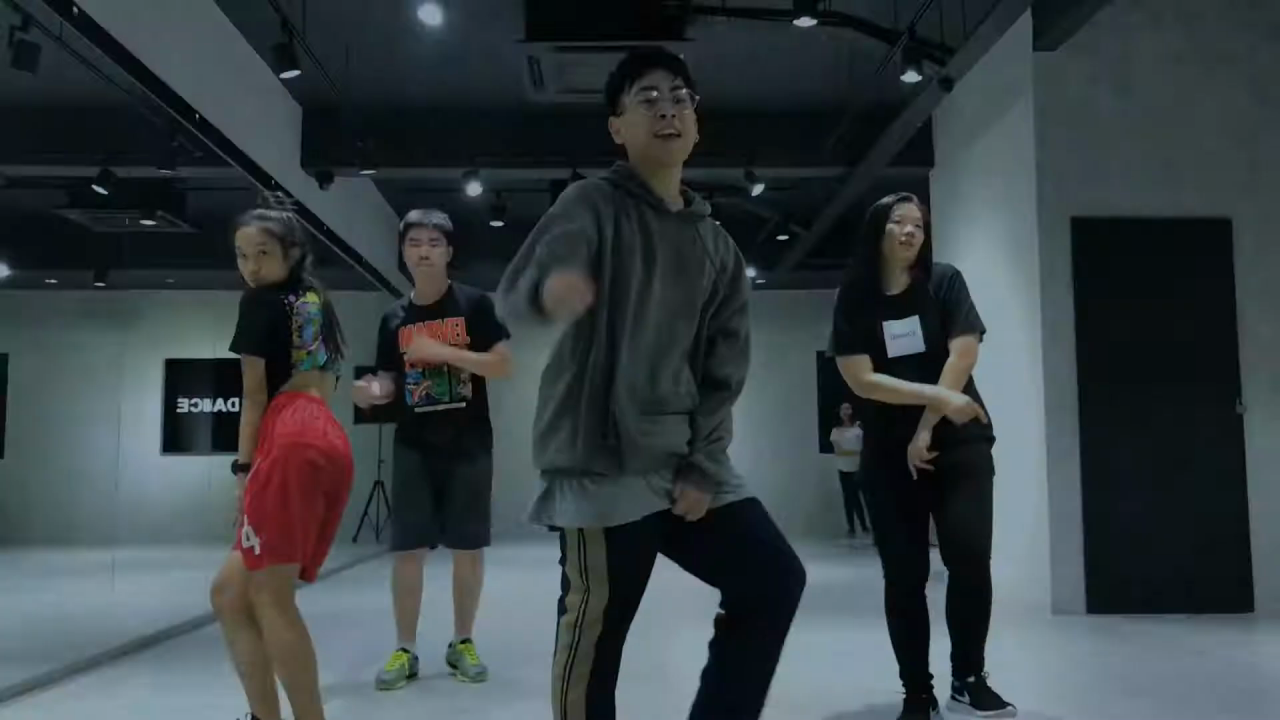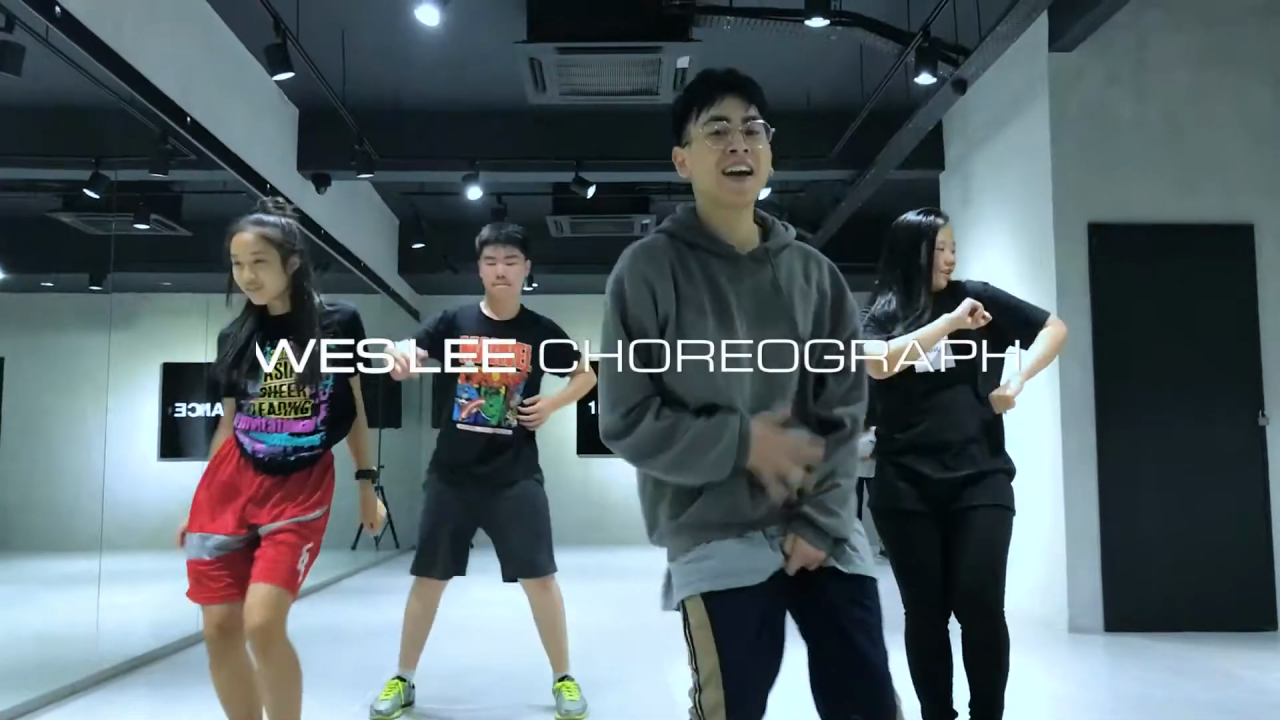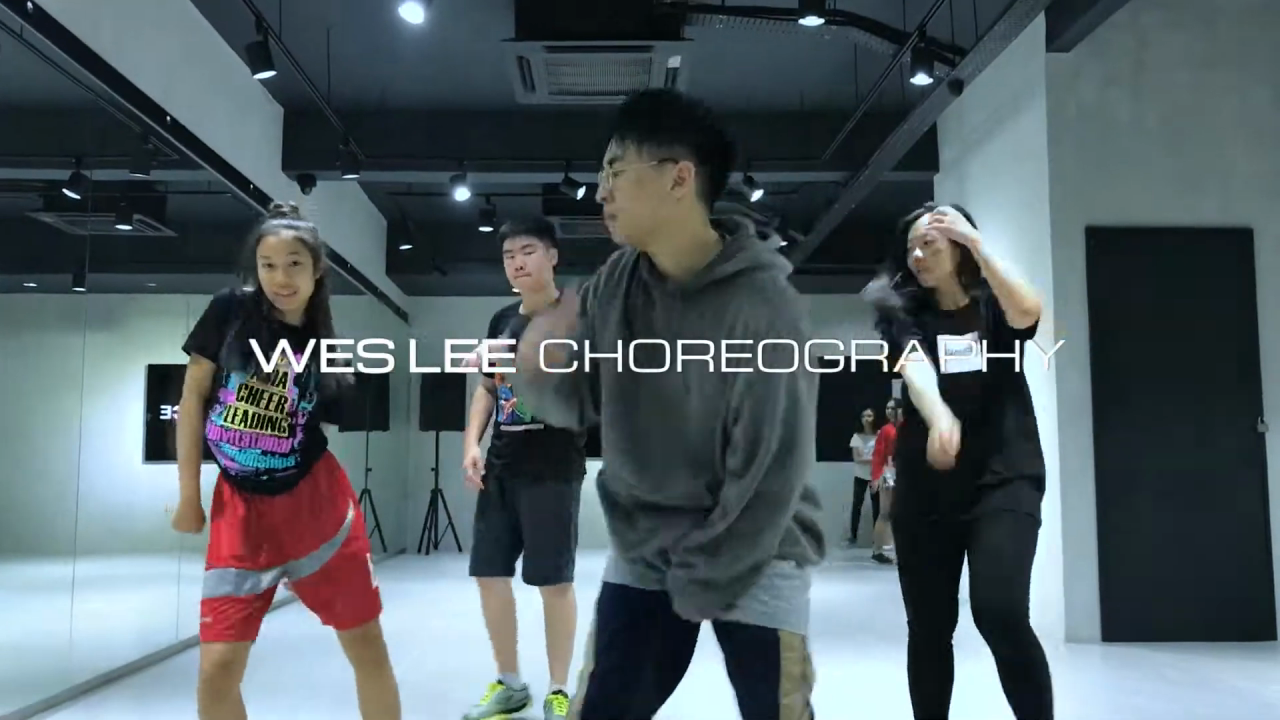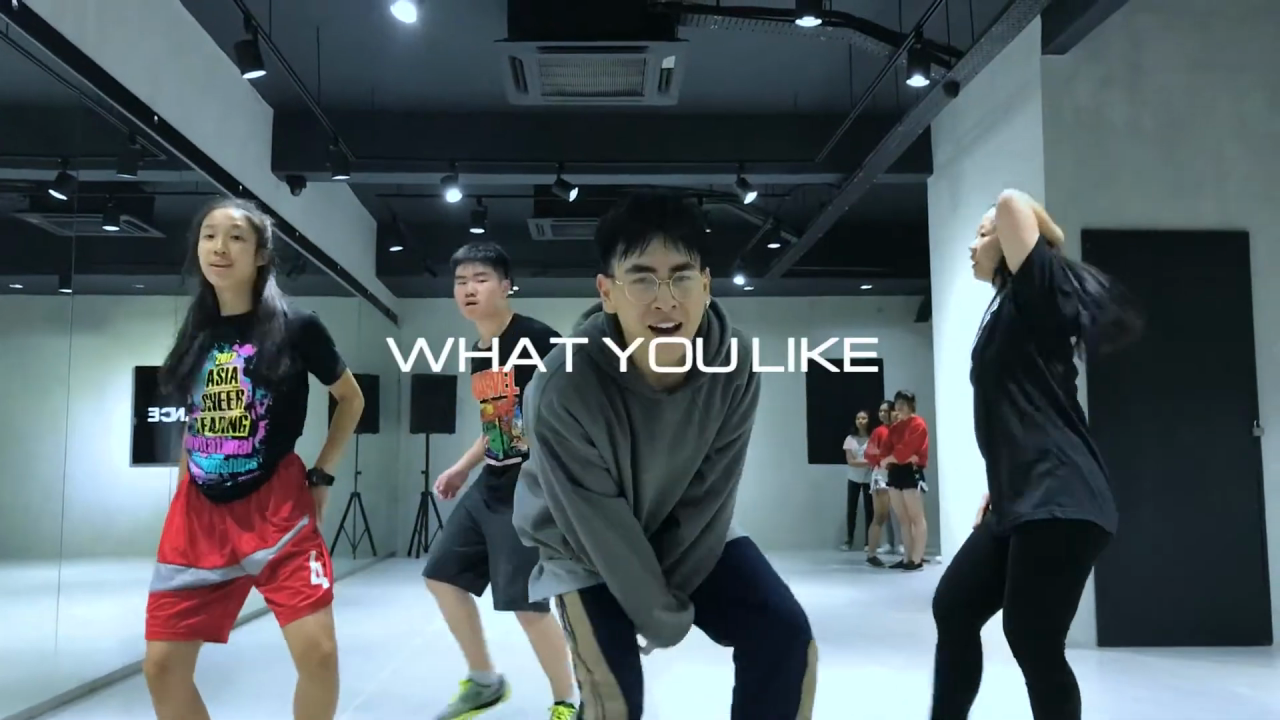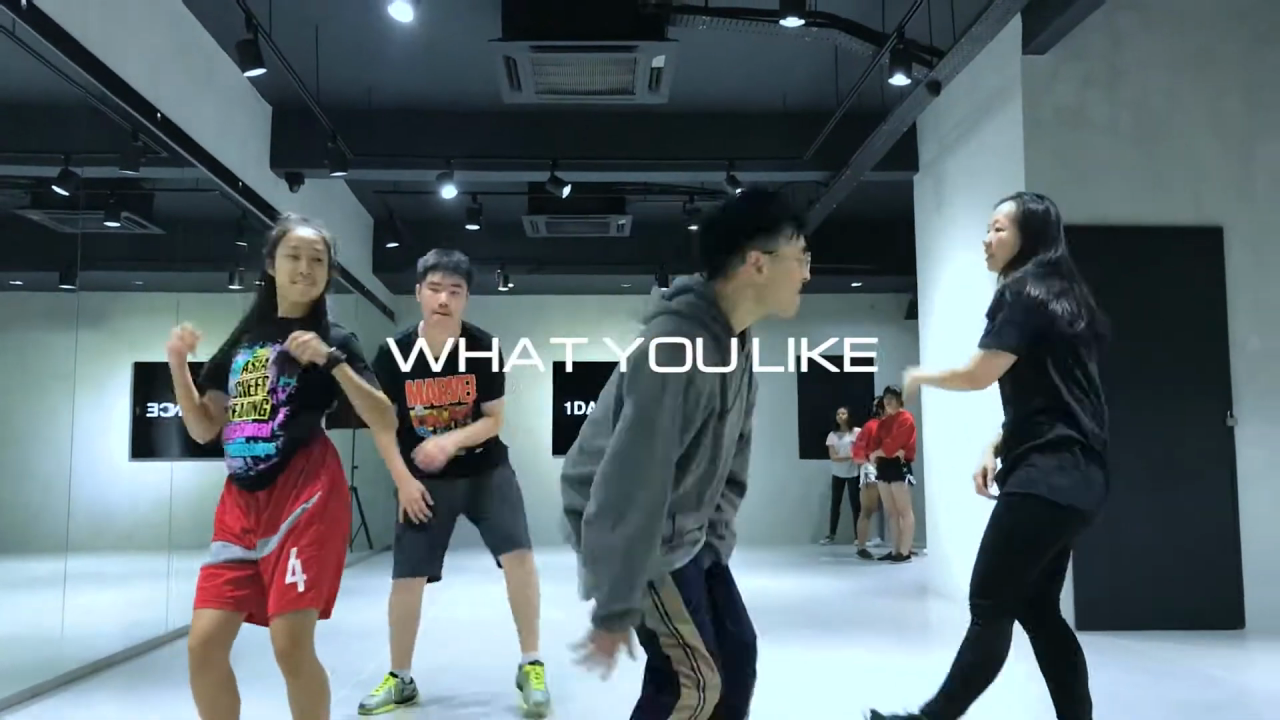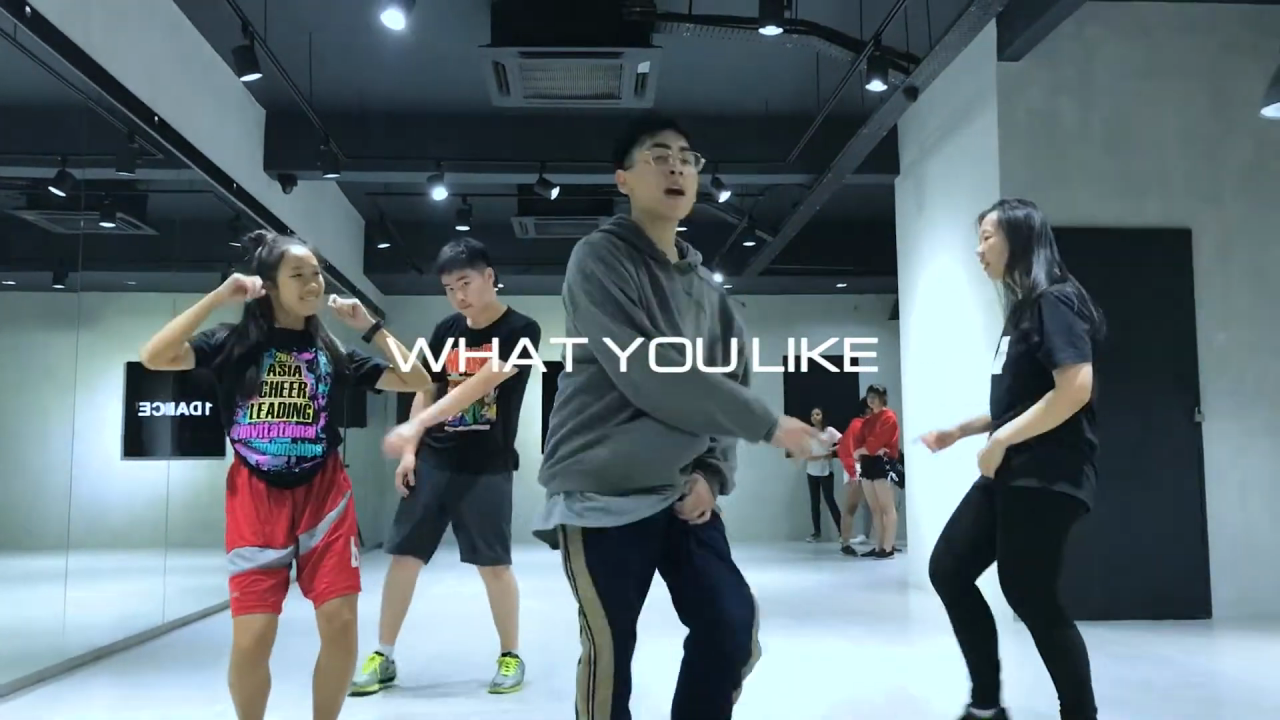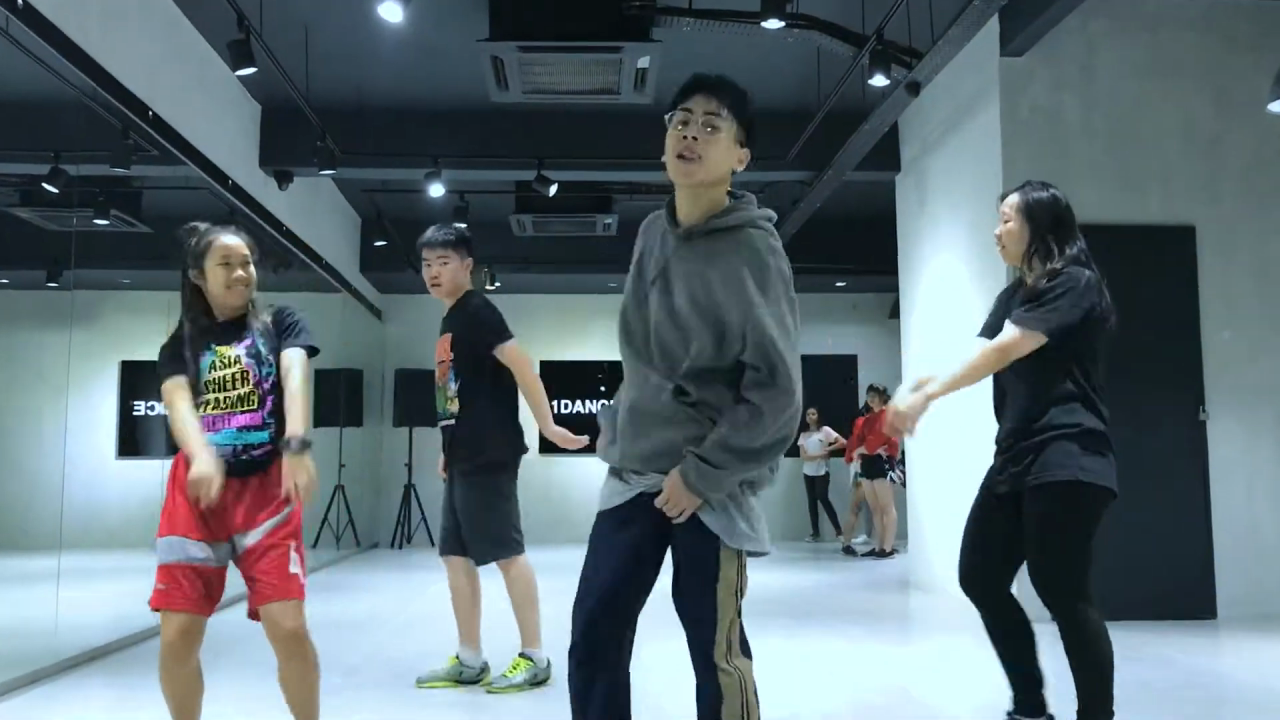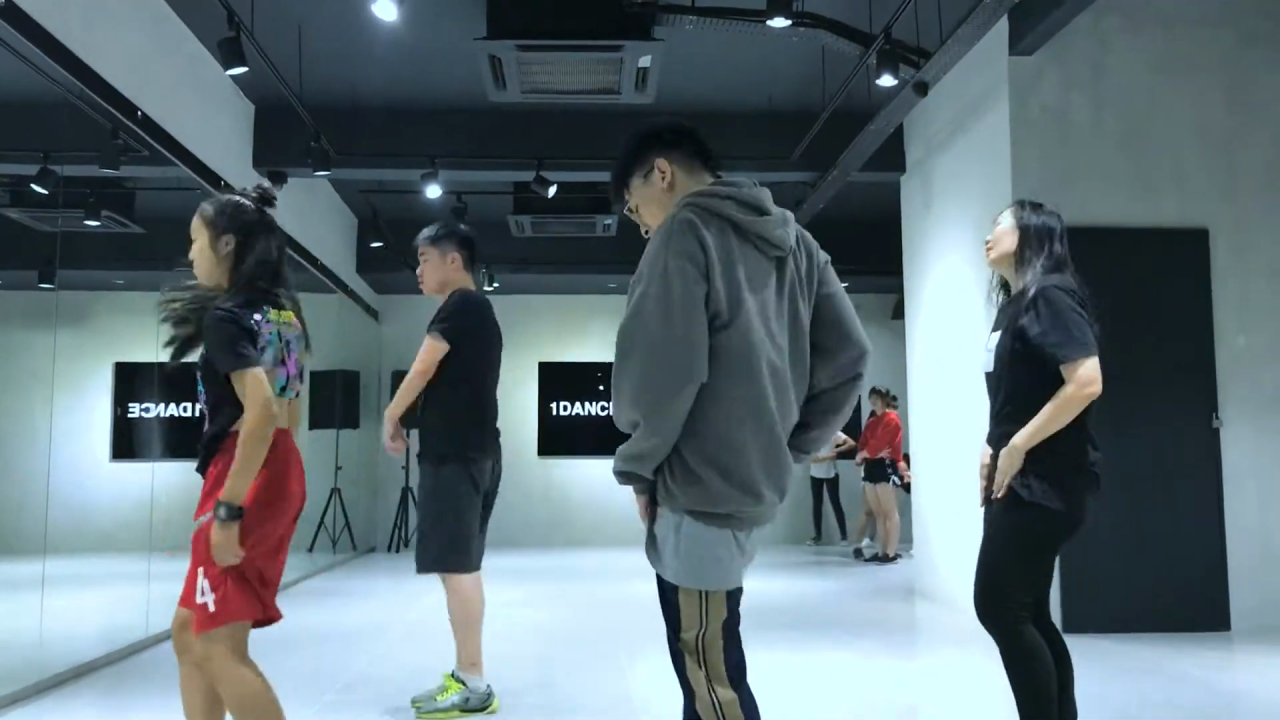
dt=0.5s
person 1, frame 1
left shoulder: (718, 247)
right shoulder: (594, 208)
left elbow: (726, 367)
right elbow: (519, 283)
left wrist: (704, 468)
right wrist: (545, 285)
left hip: (688, 467)
right hip: (600, 464)
left knee: (773, 576)
right knee: (592, 638)
person 1, frame 2
left shoulder: (812, 271)
right shoulder: (649, 269)
left elbow: (841, 407)
right elbow: (626, 420)
left wrist: (820, 518)
right wrist: (737, 444)
left hip: (818, 529)
right hip: (716, 527)
person 1, frame 3
left shoulder: (763, 305)
right shoulder: (615, 283)
left elbow: (770, 475)
right elbow: (572, 404)
left wrist: (709, 581)
right wrist: (549, 357)
left hip: (752, 555)
right hip: (645, 549)
person 1, frame 4
left shoulder: (734, 369)
right shoulder: (564, 388)
left elbow: (706, 502)
right elbow: (600, 525)
left wrist: (670, 599)
right wrist: (664, 619)
left hip: (689, 538)
right hip: (585, 552)
left knee: (785, 638)
person 1, frame 5
left shoulder: (735, 339)
right shoulder: (675, 351)
right elbow: (631, 485)
left wrist: (720, 532)
right wrist: (614, 609)
left hip: (685, 529)
right hip: (636, 533)
left knee: (735, 651)
right knee: (697, 677)
person 1, frame 6
left shoulder: (702, 282)
right shoulder: (598, 257)
left elbow: (734, 378)
right elbow: (643, 369)
left wrist: (711, 471)
right wrist: (764, 423)
left hip: (679, 492)
right hip: (597, 491)
left knee: (732, 627)
right knee: (609, 650)
person 1, frame 7
left shoulder: (752, 252)
right shoulder: (655, 239)
left elbow: (775, 386)
left wrist: (701, 476)
left hip: (709, 487)
right hip: (634, 478)
left knee: (715, 647)
right knee: (595, 631)
person 1, frame 8
left shoulder: (685, 233)
right shoulder: (793, 242)
left elbow: (659, 372)
right elbow: (847, 360)
left wrist: (638, 465)
right wrist: (787, 447)
left hip: (700, 491)
right hip: (754, 480)
left knee: (708, 669)
right knee: (703, 656)
person 2, frame 1
left shoulder: (944, 282)
right shoulder: (853, 300)
left elbow: (963, 358)
right elbow: (861, 381)
left wrist: (925, 427)
right wrist: (934, 397)
left hip: (959, 444)
right hip: (889, 457)
left knee: (969, 557)
right knee: (904, 575)
person 2, frame 2
left shoulder: (978, 299)
right shoulder: (883, 315)
left elbow: (1054, 329)
right elbow: (878, 365)
left wrist: (1016, 380)
right wrist: (949, 323)
left hip: (980, 477)
right hip: (906, 486)
left knee: (980, 603)
right knee: (925, 608)
person 2, frame 3
left shoulder: (1007, 309)
right shoulder: (906, 314)
left elbow: (1029, 311)
right elbow: (915, 372)
left wrist: (964, 233)
right wrist: (939, 416)
left hip: (1004, 486)
right hip: (930, 491)
left knee: (1001, 614)
right knee: (928, 628)
person 2, frame 4
left shoulder: (1039, 287)
right shoulder: (1017, 309)
left elbow: (1013, 203)
left wrist: (1048, 235)
right wrist: (997, 487)
left hip: (1057, 499)
right hip: (1021, 498)
left knee: (1030, 639)
right knee: (953, 609)
person 2, frame 5
left shoulder: (1023, 293)
right shoulder: (1055, 299)
left elbow: (984, 373)
left wrist: (924, 377)
right wrist: (994, 448)
left hip: (1049, 475)
right hip: (1066, 474)
left knee: (991, 599)
right knee: (1035, 606)
person 2, frame 6
left shoulder: (1056, 300)
right shoulder: (1023, 307)
left elbow: (1075, 390)
left wrist: (1001, 441)
right wrist: (959, 431)
left hip: (1049, 474)
right hip: (1012, 472)
left knee: (1030, 597)
right knee: (948, 569)
person 2, frame 7
left shoulder: (1075, 286)
right shoulder: (1015, 292)
left elbow: (1003, 352)
right elbow: (980, 362)
left wrist: (924, 398)
right wrist: (923, 389)
left hip: (1069, 459)
right hip: (1016, 459)
left knee: (1062, 593)
right knee: (978, 576)
person 2, frame 8
left shoulder: (1050, 294)
right shoulder: (1012, 303)
left elbow: (1086, 384)
left wrist: (1017, 448)
right wrist: (992, 450)
left hip: (1045, 479)
right hip: (1016, 478)
left knee: (999, 605)
right knee: (1026, 612)
person 3, frame 1
left shoulder: (263, 301)
right shoulder: (317, 302)
left elbow: (253, 392)
left wrist: (244, 465)
left hip: (291, 446)
right hip: (325, 443)
left knee: (270, 598)
right knee: (230, 595)
person 3, frame 2
left shoulder: (339, 322)
right shoulder: (236, 337)
left elbow: (356, 406)
right elbow: (230, 422)
left wrist: (366, 481)
right wrist: (193, 506)
left hip: (302, 489)
right hip: (234, 485)
left knee: (262, 624)
right knee: (220, 631)
person 3, frame 3
left shoulder: (323, 349)
right shoulder: (227, 311)
right elbow: (191, 402)
right wrist: (188, 492)
left hip: (316, 500)
right hip: (239, 504)
left knee: (367, 645)
right knee: (216, 672)
person 3, frame 4
left shoulder: (297, 328)
right shoulder: (192, 337)
left elbow: (352, 401)
left wrist: (321, 475)
right wrist: (167, 531)
left hip: (276, 505)
right hip: (199, 509)
left knee: (319, 655)
right knee: (163, 666)
person 3, frame 5
left shoulder: (333, 338)
right shoulder: (242, 339)
left elbow: (385, 420)
right elbow: (204, 429)
left wrist: (332, 360)
right wrist: (181, 367)
left hip: (306, 492)
right hip: (242, 499)
left knee: (292, 645)
right knee: (204, 645)
person 3, frame 6
left shoulder: (333, 352)
right shoulder: (234, 343)
left elbow: (416, 379)
right elbow: (154, 357)
left wrist: (369, 325)
right wrist: (218, 295)
left hip: (323, 494)
right hip: (256, 498)
left knee: (341, 630)
right knee: (252, 642)
person 3, frame 7
left shoulder: (278, 324)
right shoulder: (181, 344)
left elbow: (296, 382)
right elbow: (179, 406)
left wrist: (298, 447)
right wrist: (202, 456)
left hip: (267, 486)
right hip: (197, 495)
left knee: (289, 629)
right knee: (177, 639)
person 3, frame 8
left shoulder: (226, 315)
right shoulder: (280, 312)
left elbow: (259, 413)
left wrist: (230, 510)
left hip: (247, 480)
right hip: (270, 474)
left knee: (219, 648)
right knee: (189, 635)
person 4, frame 1
left shoulder: (474, 303)
right shoulder: (393, 317)
left elbow: (503, 363)
right elbow: (387, 380)
left wrist: (449, 353)
right wrist: (368, 391)
left hip: (468, 446)
right hip: (413, 446)
left knee: (469, 547)
right knee: (408, 548)
left ankle: (463, 640)
right ankle: (405, 651)
person 4, frame 2
left shoulder: (541, 331)
right shoulder: (454, 322)
left elbow: (587, 377)
right elbow: (410, 362)
left wrist: (552, 404)
right wrist: (400, 357)
left hip: (516, 474)
right hip: (453, 473)
left knee: (539, 576)
right knee: (429, 577)
left ankle: (564, 677)
right ankle: (403, 679)
person 4, frame 3
right shoulder: (500, 322)
right wrist: (473, 444)
left hip: (552, 468)
right hip: (501, 467)
left knee: (553, 581)
right knee: (490, 575)
person 4, frame 4
left shoulder: (535, 338)
right shoulder: (479, 354)
right wrist: (462, 466)
right hip: (488, 491)
left knee: (528, 606)
right knee: (441, 576)
right ankle: (483, 679)
person 4, frame 5
left shoulder: (486, 349)
right shoulder: (396, 351)
left elbow: (493, 422)
left wrist: (449, 441)
right wrist: (403, 481)
left hip: (486, 470)
right hip: (425, 479)
left knee: (517, 554)
right knee: (408, 577)
left ankle: (531, 664)
right ankle: (400, 678)
person 4, frame 6
left shoulder: (521, 331)
right shoulder: (446, 331)
left elbow: (479, 384)
right elbow: (427, 393)
left wrist: (414, 424)
right wrist: (411, 450)
left hip: (489, 466)
right hip: (435, 461)
left knee: (494, 564)
right knee: (404, 555)
left ankle: (511, 656)
right ankle: (382, 657)
person 4, frame 7
left shoulder: (476, 311)
right shoulder: (452, 319)
left elbow: (521, 365)
left wrist: (548, 426)
left hip: (489, 454)
right hip: (465, 454)
left knee: (504, 553)
right knee: (457, 554)
left ankle: (534, 657)
right ankle: (469, 660)
person 4, frame 8
left shoulder: (462, 305)
right shoulder: (473, 311)
left elbow: (422, 370)
left wrist: (391, 417)
left hip: (453, 454)
right hip: (475, 453)
left knee: (455, 568)
right knee: (459, 566)
right ankle: (467, 675)
